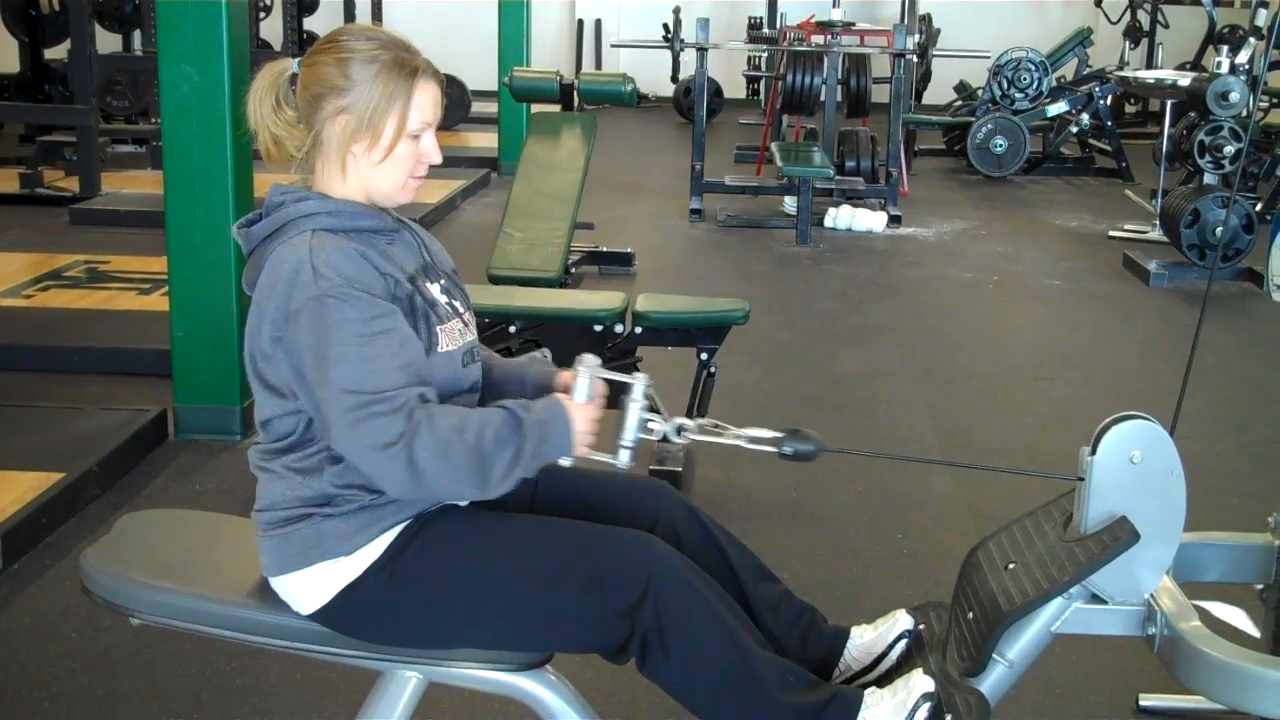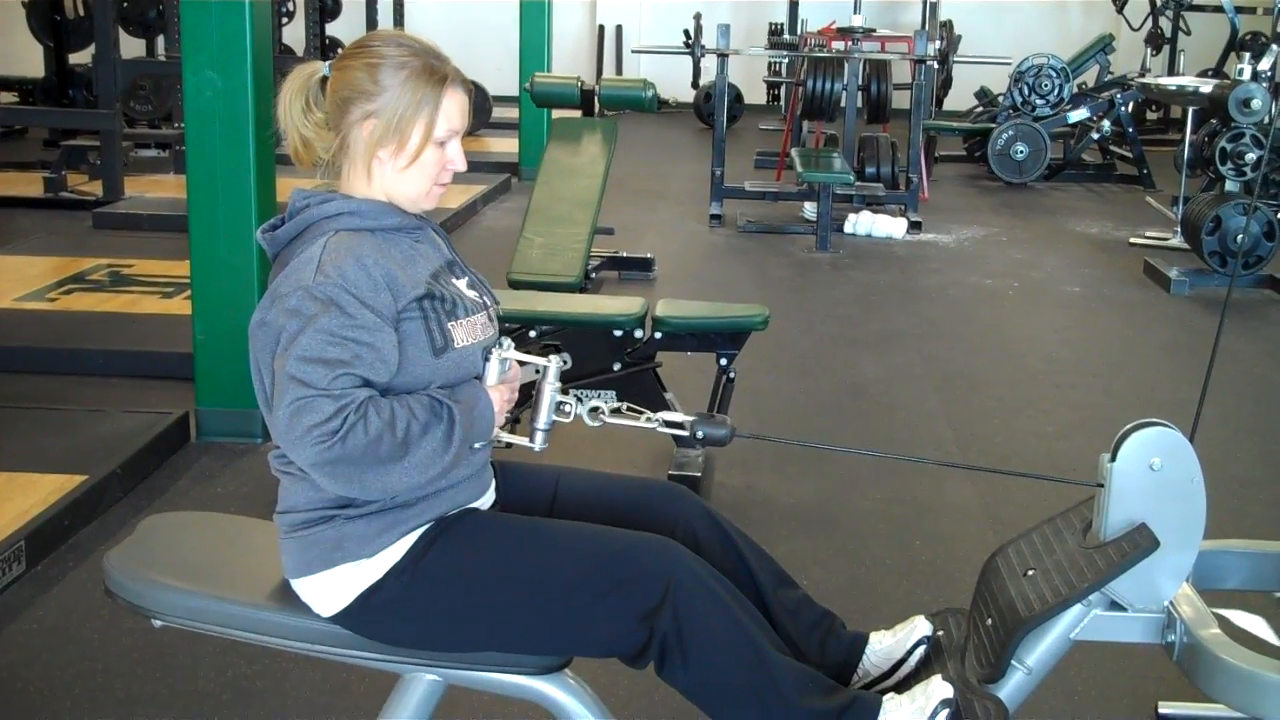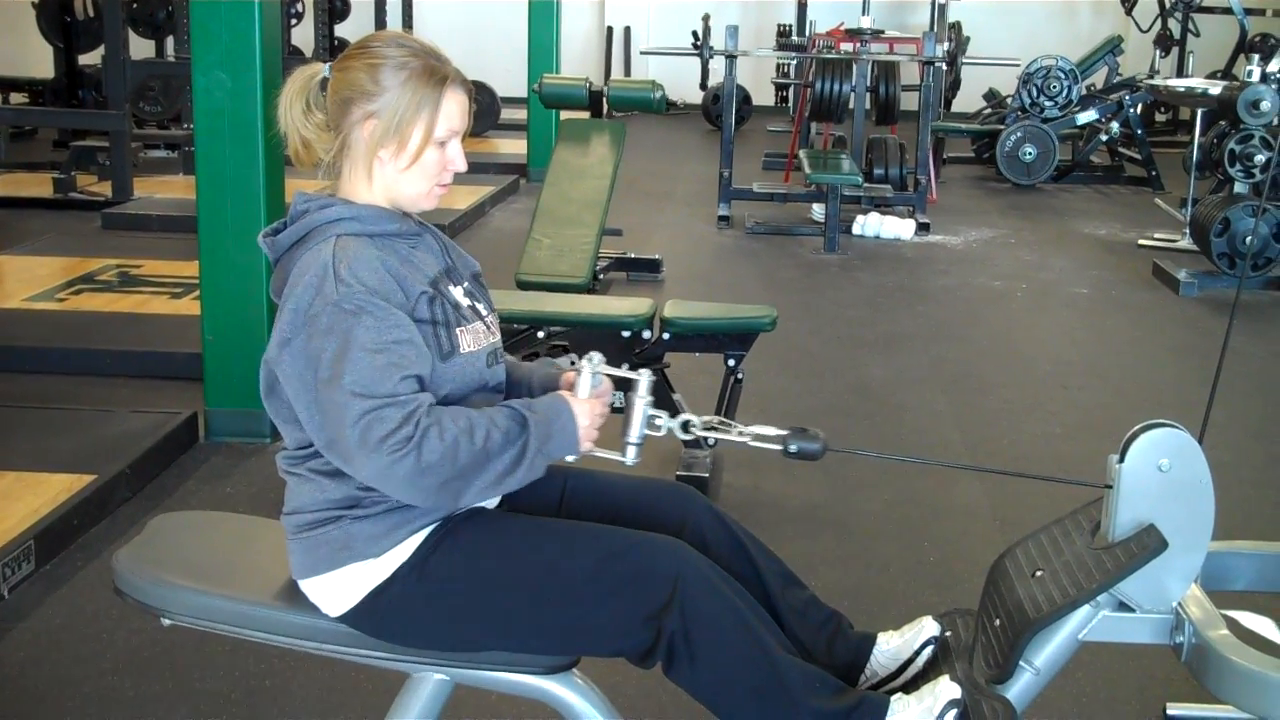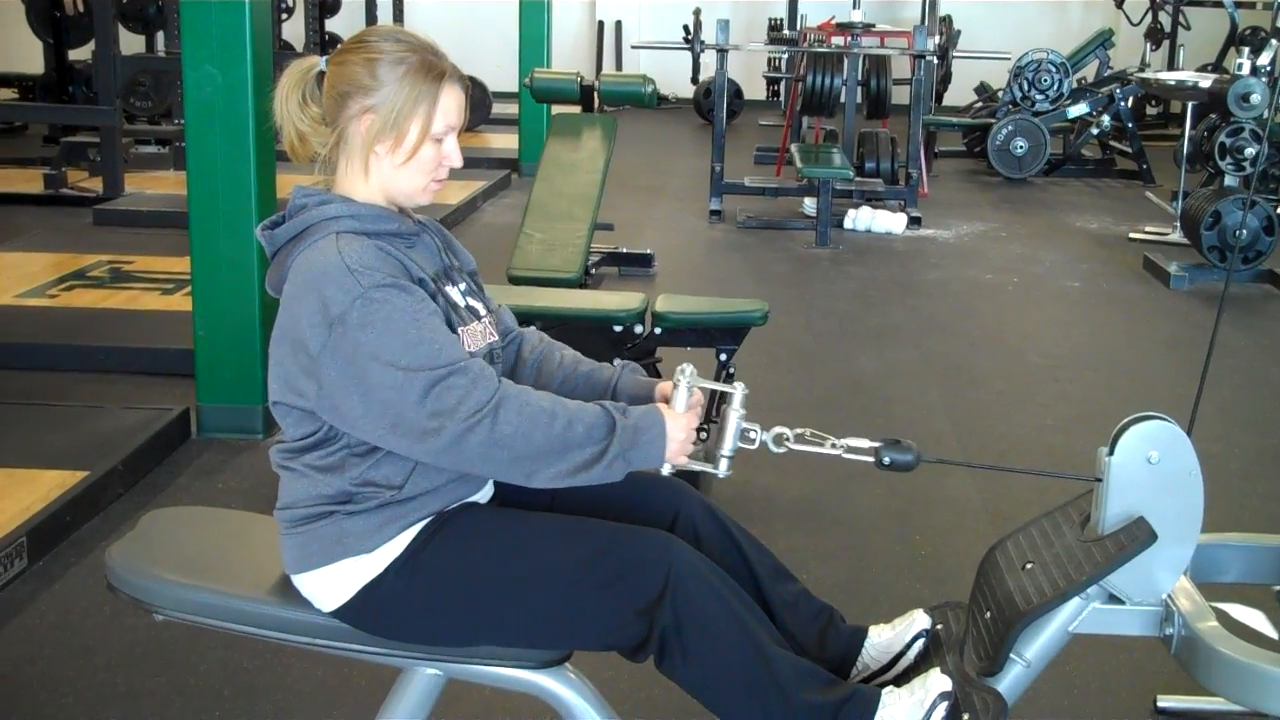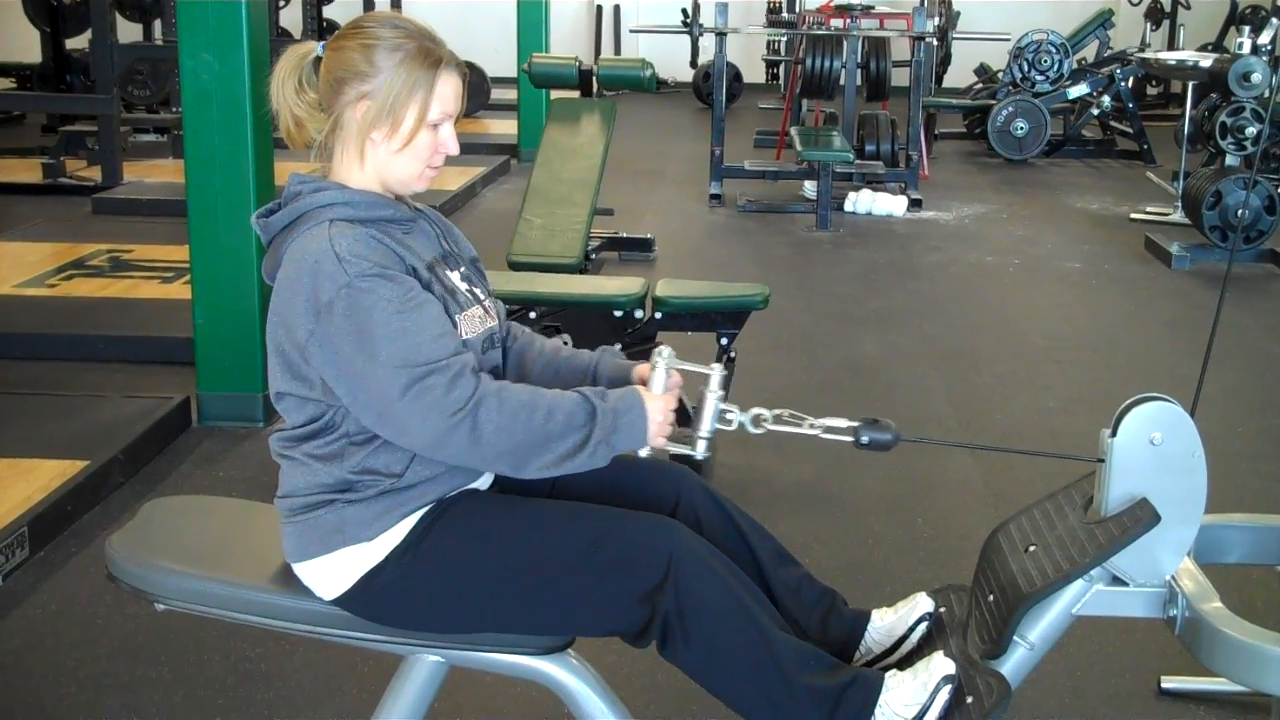
dt=1s
person 1, frame 1
left shoulder: (386, 235)
right shoulder: (320, 272)
left elbow: (447, 372)
right elbow: (401, 443)
left wrist: (545, 382)
right wrist: (550, 426)
left hip: (421, 499)
right hip: (357, 552)
left knee: (648, 507)
right knee: (636, 574)
left ankle: (819, 651)
person 1, frame 2
left shoulder: (403, 235)
right shoulder: (335, 271)
right elbow: (326, 435)
left wrist: (497, 378)
right wrist: (473, 410)
left hip: (451, 494)
right hip: (379, 554)
left knee: (668, 510)
right knee: (658, 577)
left ankle: (835, 656)
person 1, frame 3
left shoulder: (405, 240)
right shoulder: (344, 278)
right elbow: (402, 452)
left wrist: (545, 384)
right wrist: (553, 423)
left hip: (458, 499)
right hip: (387, 555)
left knee: (675, 510)
right knee: (665, 577)
left ankle: (845, 657)
person 1, frame 4
left shoulder: (408, 236)
right shoulder: (345, 276)
left elbow: (510, 351)
right elbow: (481, 419)
left wrist: (635, 392)
right wrist: (642, 431)
left hip: (450, 489)
right hip: (381, 552)
left knee: (668, 506)
right knee: (657, 572)
left ankle: (837, 650)
person 1, frame 5
left shoulder: (404, 224)
right shoulder: (340, 263)
left elbow: (497, 349)
right elbow: (462, 414)
left wrist: (615, 373)
right wrist: (622, 417)
left hip: (451, 477)
right hip: (382, 537)
left knee: (671, 491)
right knee: (659, 557)
left ankle: (841, 636)
